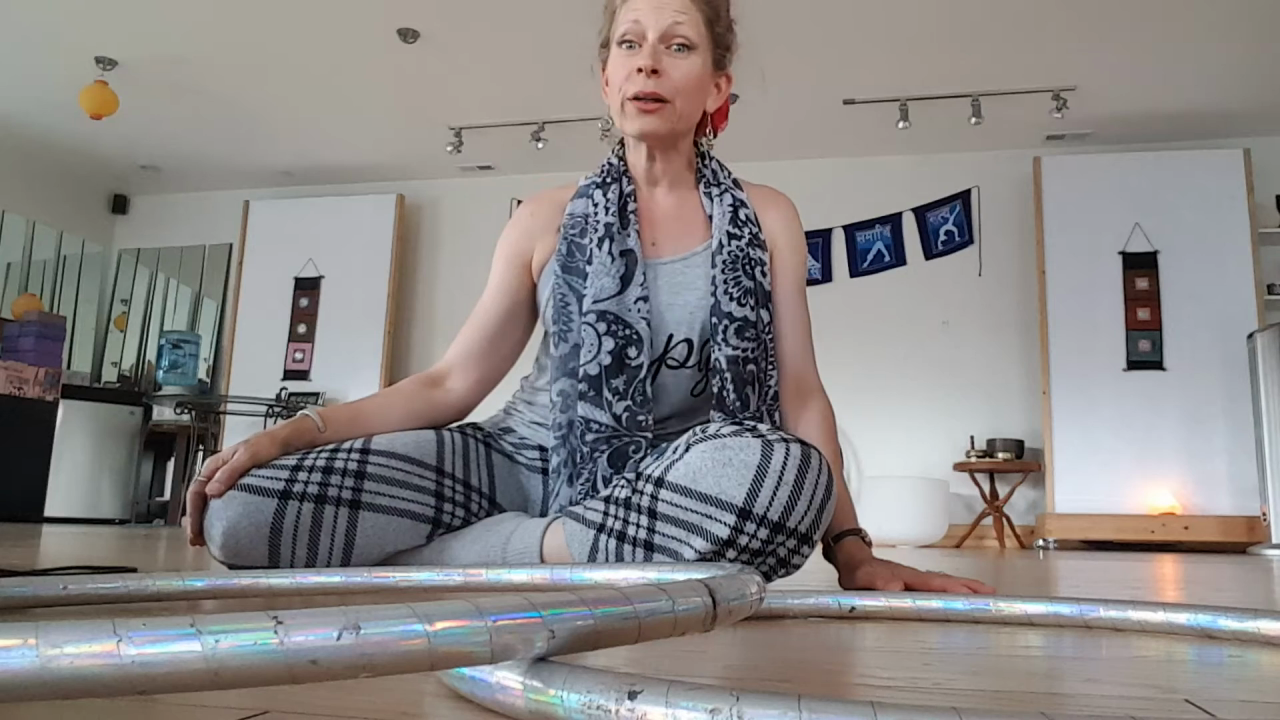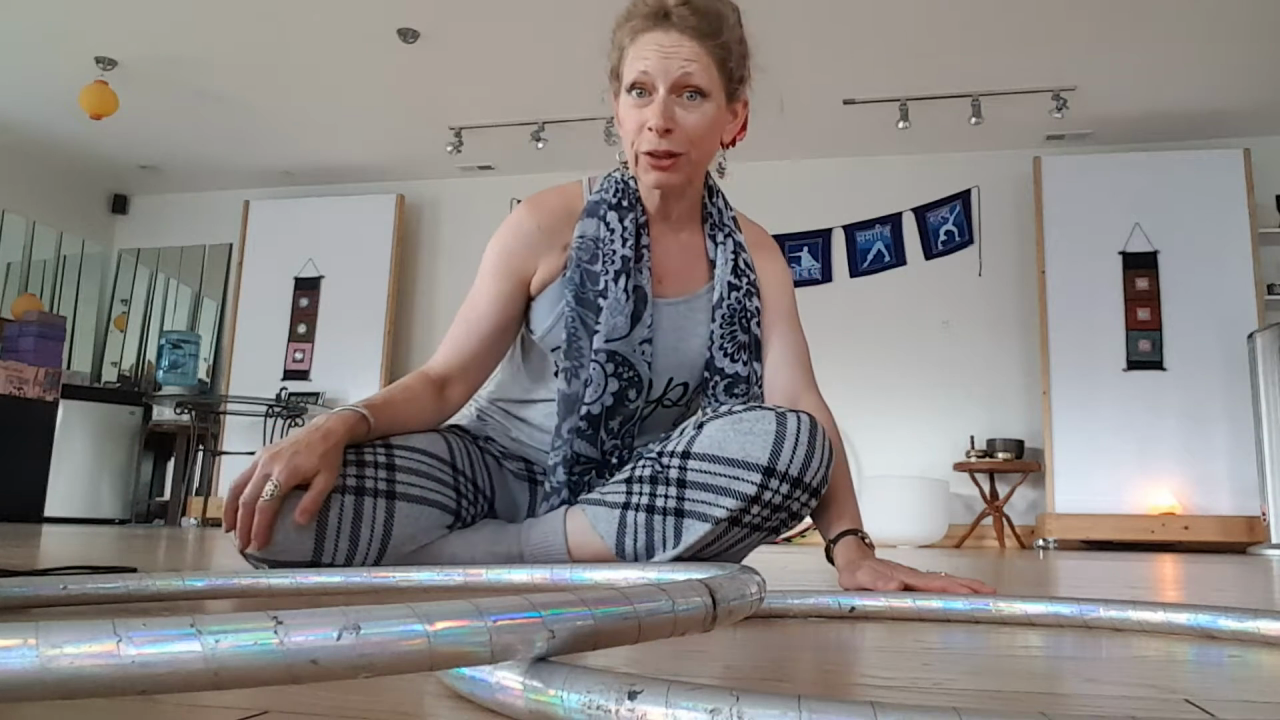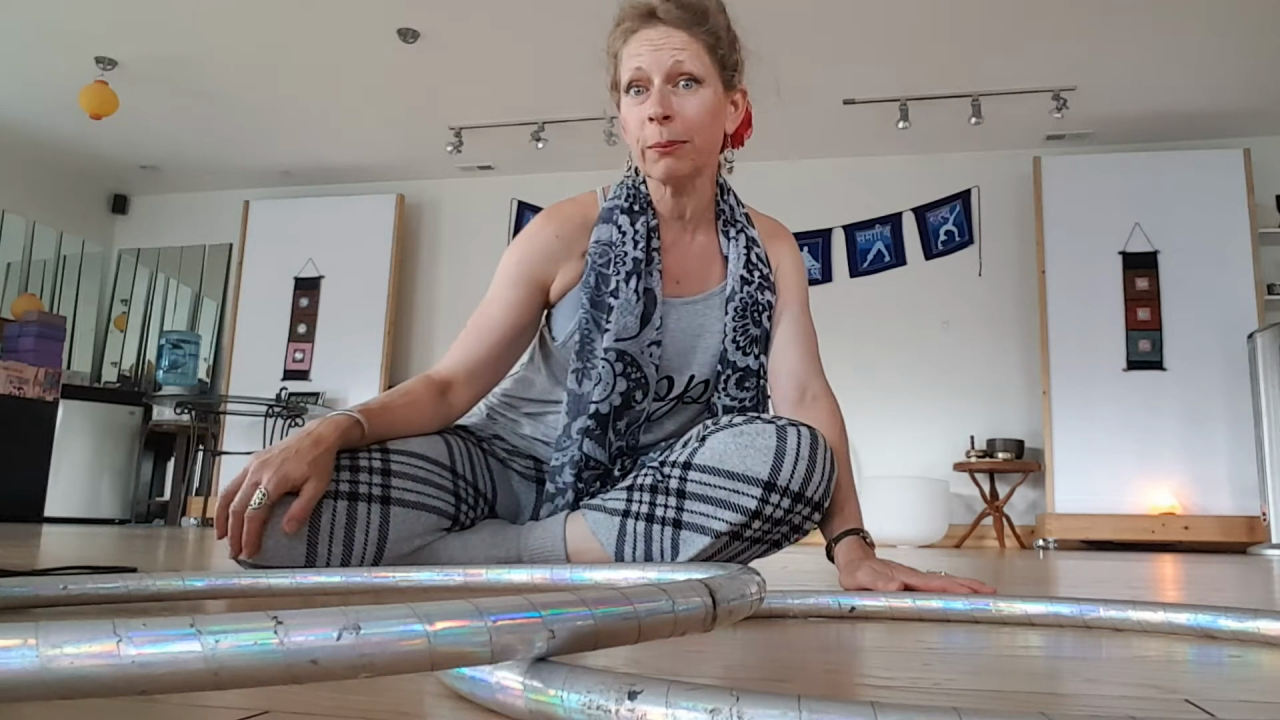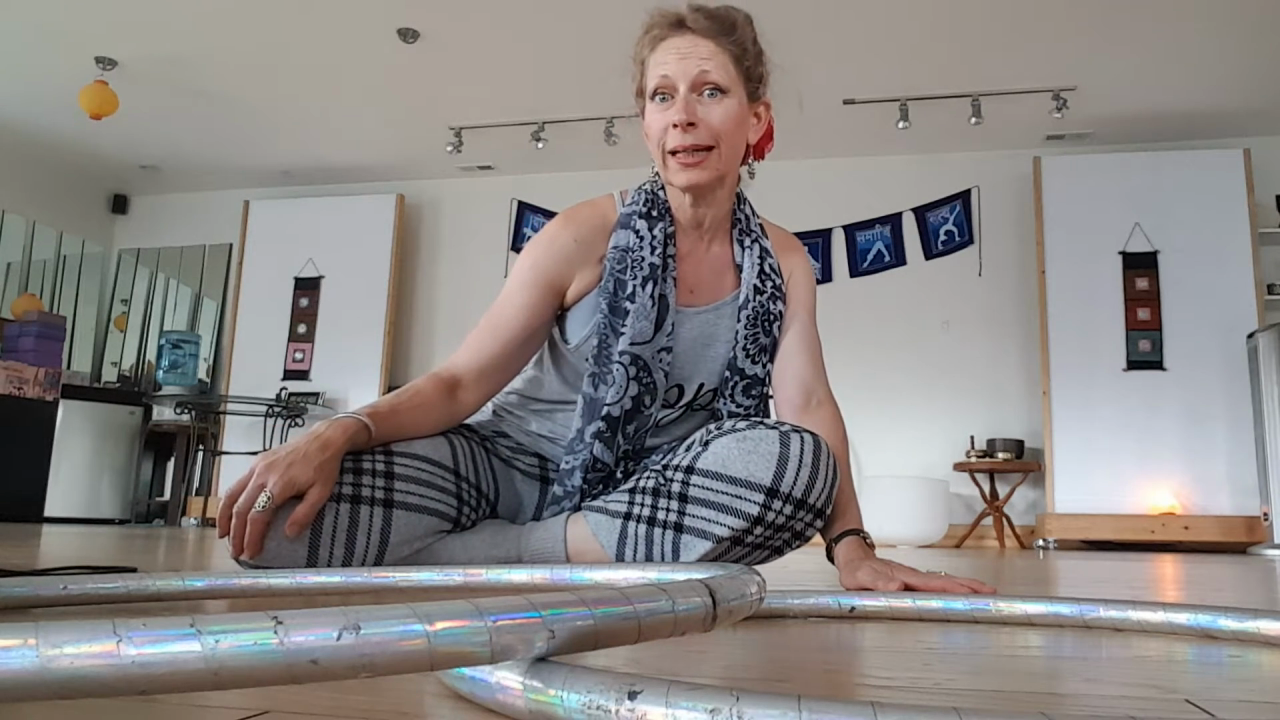
dt=1s
person 1, frame 1
left shoulder: (766, 218)
right shoulder: (547, 220)
left elbow: (799, 393)
right elbow: (452, 381)
left wrist: (850, 548)
right wrist: (288, 434)
left hip: (671, 495)
right hip: (530, 464)
left knee: (783, 473)
right knee: (246, 511)
left ankle: (424, 565)
person 1, frame 2
left shoulder: (752, 253)
right shoulder: (549, 223)
left elbow: (802, 407)
right elbow: (444, 379)
left wrist: (850, 549)
right wrist: (338, 427)
left hip: (639, 494)
right hip: (501, 469)
left knee: (786, 441)
right knee: (287, 511)
left ankle: (448, 560)
person 1, frame 3
left shoulder: (769, 249)
right shoulder: (569, 232)
left elbow: (804, 398)
right elbow: (450, 384)
left wrist: (851, 547)
right wrist: (332, 432)
left hip: (648, 492)
right hip: (513, 465)
left knee: (792, 457)
right knee: (281, 516)
left ankle: (498, 556)
person 1, frame 4
left shoulder: (781, 260)
right shoulder: (587, 235)
left elbow: (807, 407)
right elbow: (460, 382)
left wrist: (851, 547)
right wrist: (338, 434)
left hip: (653, 494)
right hip: (518, 464)
left knee: (794, 461)
right knee: (282, 520)
left ankle: (496, 556)
